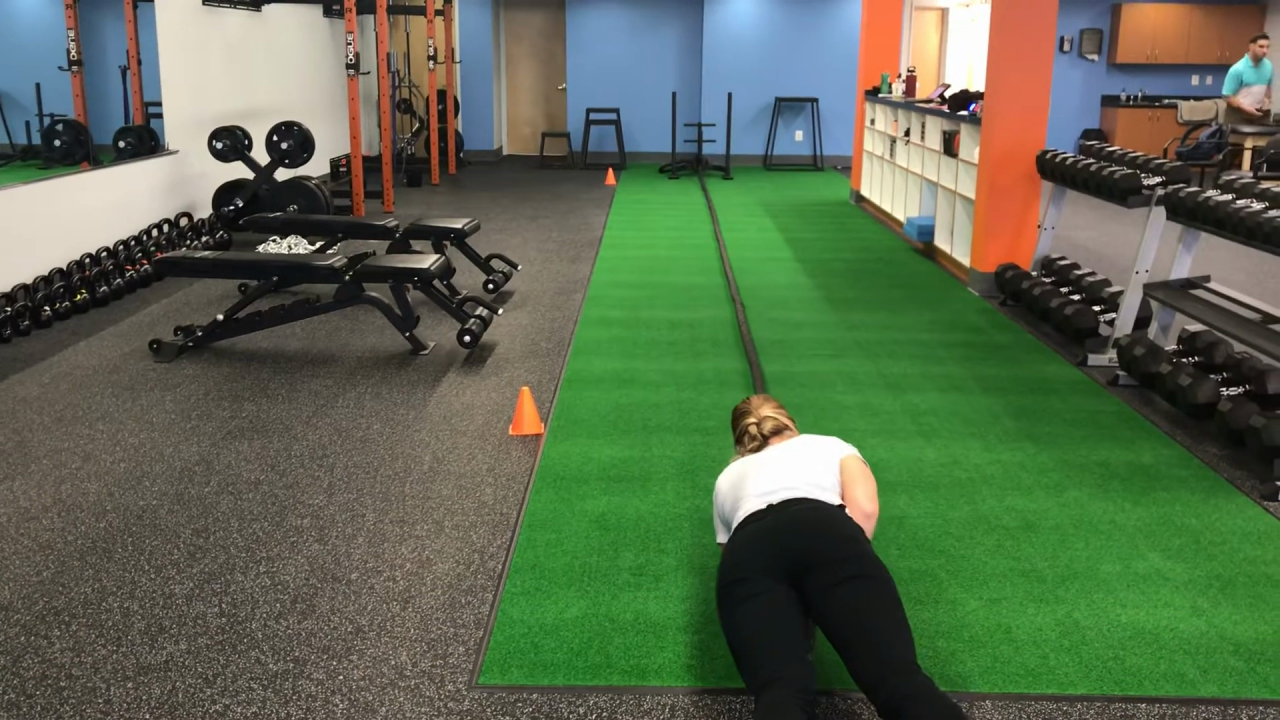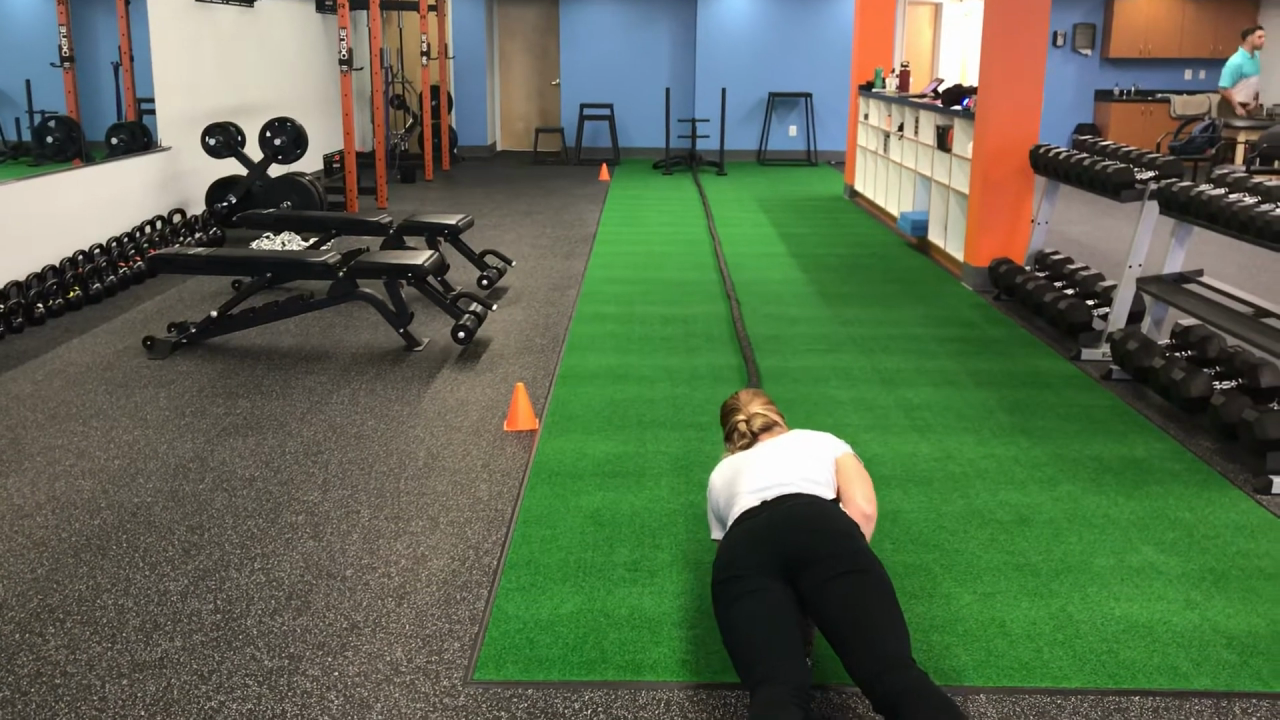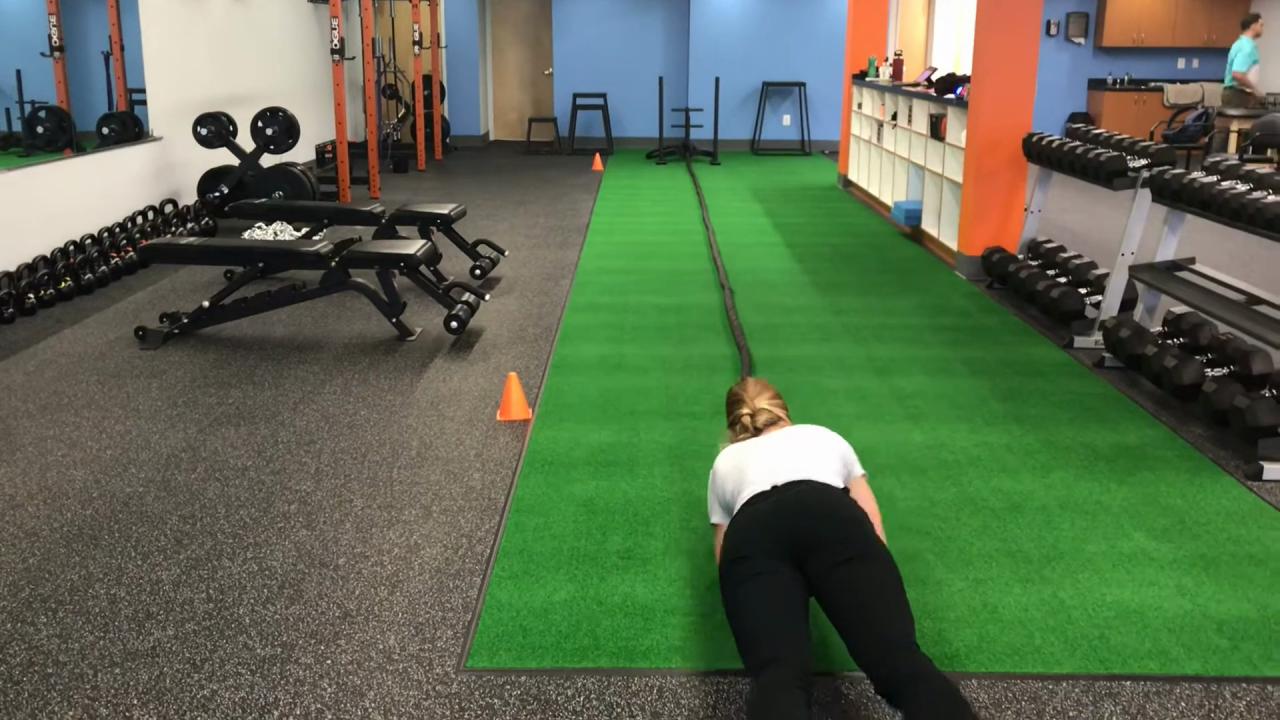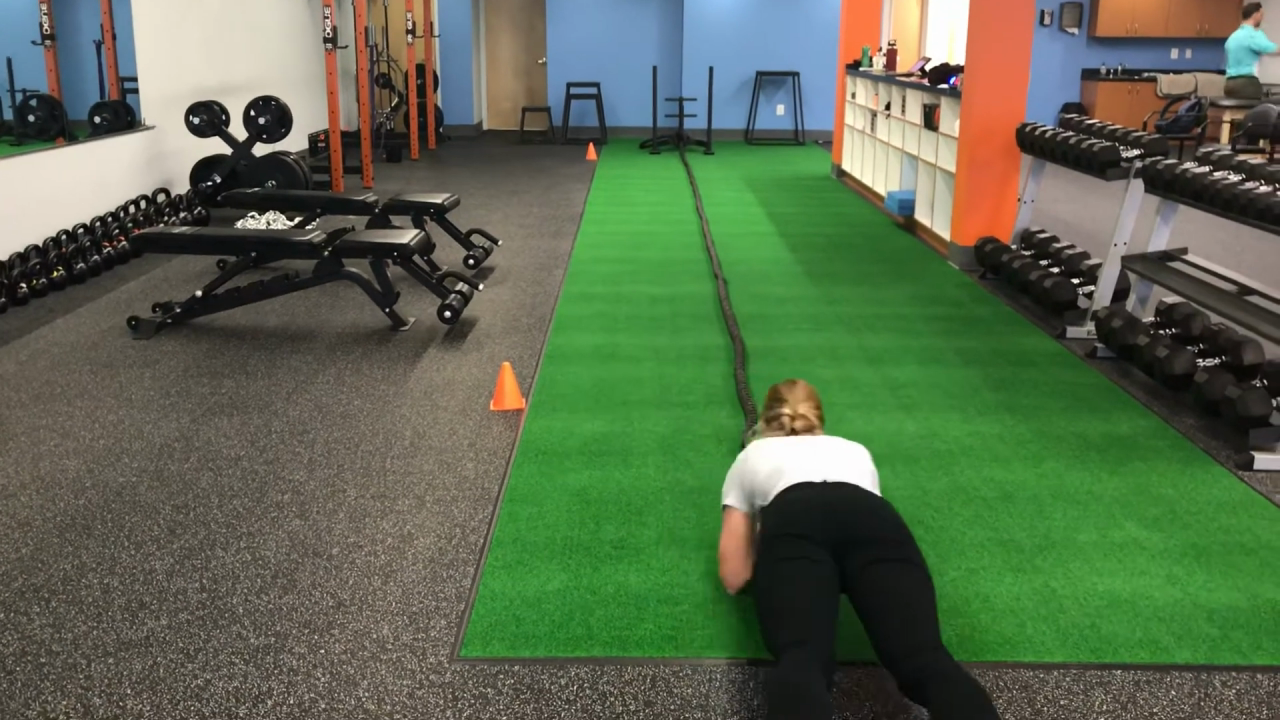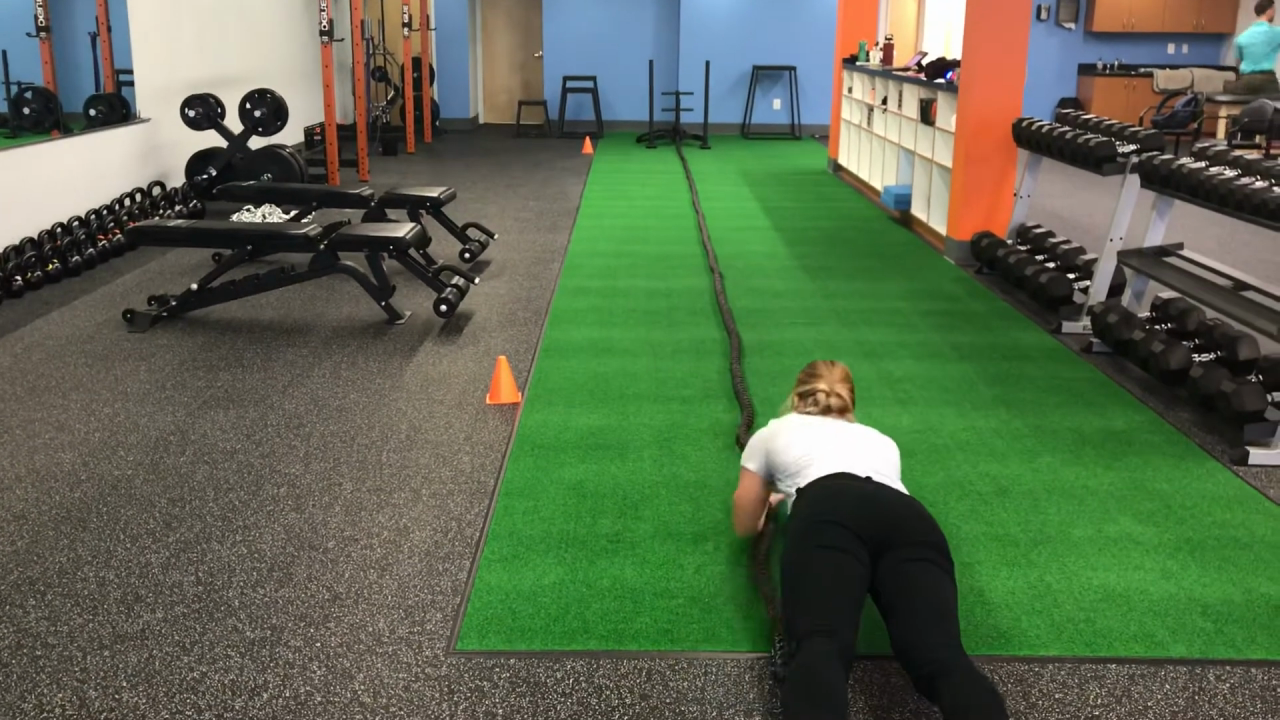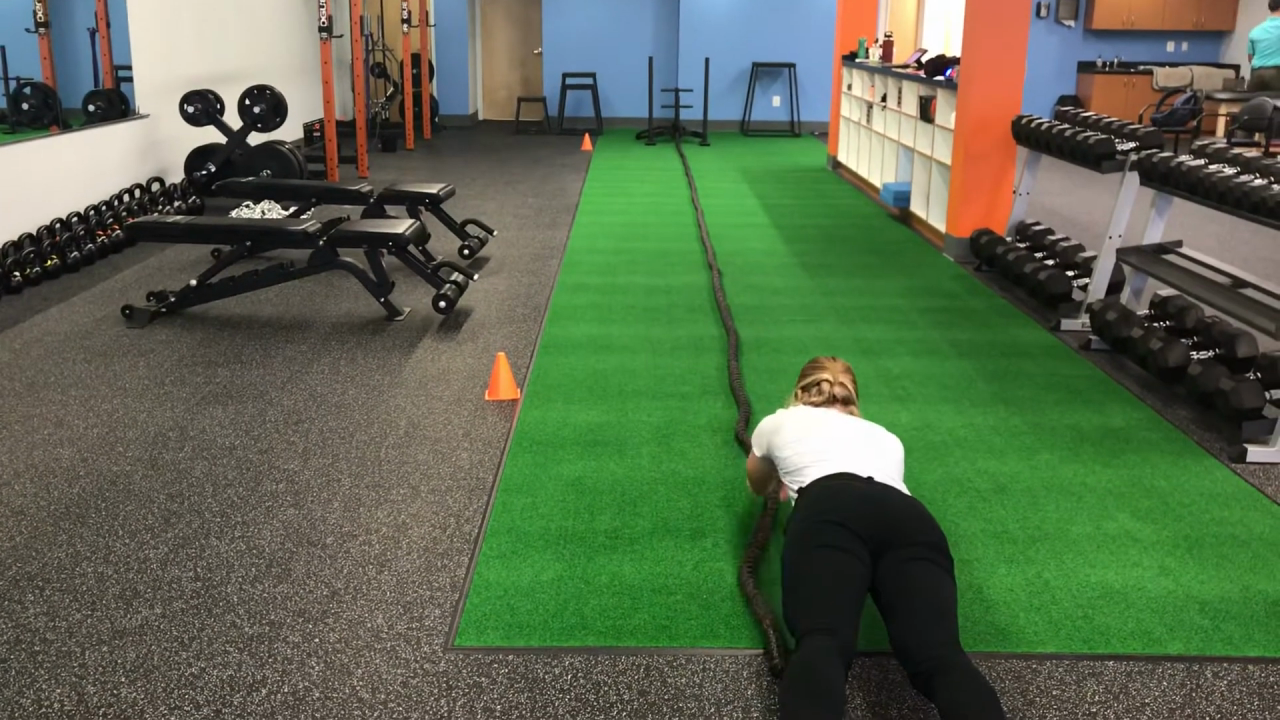
dt=0.3s
person 1, frame 1
left shoulder: (728, 477)
right shoulder: (832, 446)
right elbow: (864, 506)
right wrist: (830, 605)
left hip: (748, 554)
right hip: (827, 534)
right knee: (900, 680)
person 1, frame 2
left shoulder: (721, 474)
right shoulder: (824, 441)
right elbow: (862, 507)
right wrist: (830, 602)
left hip: (743, 552)
right hip: (822, 532)
left knee: (778, 693)
right knee: (895, 674)
person 1, frame 3
left shoulder: (725, 461)
right shoulder: (826, 437)
left elbow: (726, 558)
right elbow: (875, 536)
left hip: (754, 532)
right hip: (833, 517)
left knee: (780, 677)
right knee: (900, 661)
person 1, frame 4
left shoulder: (750, 456)
right shoulder: (854, 449)
left elbow: (734, 577)
left hip: (795, 524)
right hip: (876, 521)
left knee: (802, 659)
right knee: (924, 658)
person 1, frame 5
left shoulder: (774, 432)
right shoulder: (882, 440)
left elbow: (744, 525)
left wrist: (776, 498)
left hip: (827, 515)
right hip: (909, 521)
left knee: (821, 649)
right knee: (939, 657)
person 1, frame 6
left shoulder: (778, 423)
right shoulder: (886, 437)
left elbow: (758, 485)
left hip: (830, 516)
right hip: (911, 522)
left knee: (821, 646)
right knee: (938, 654)
